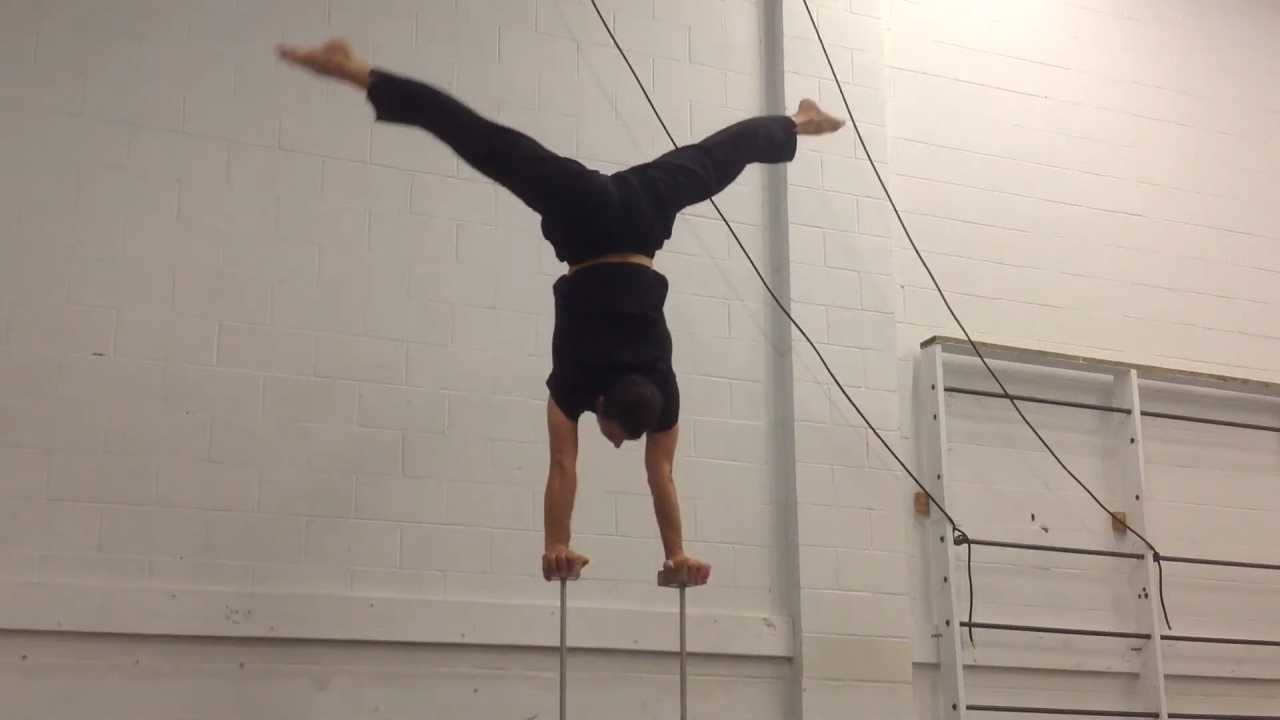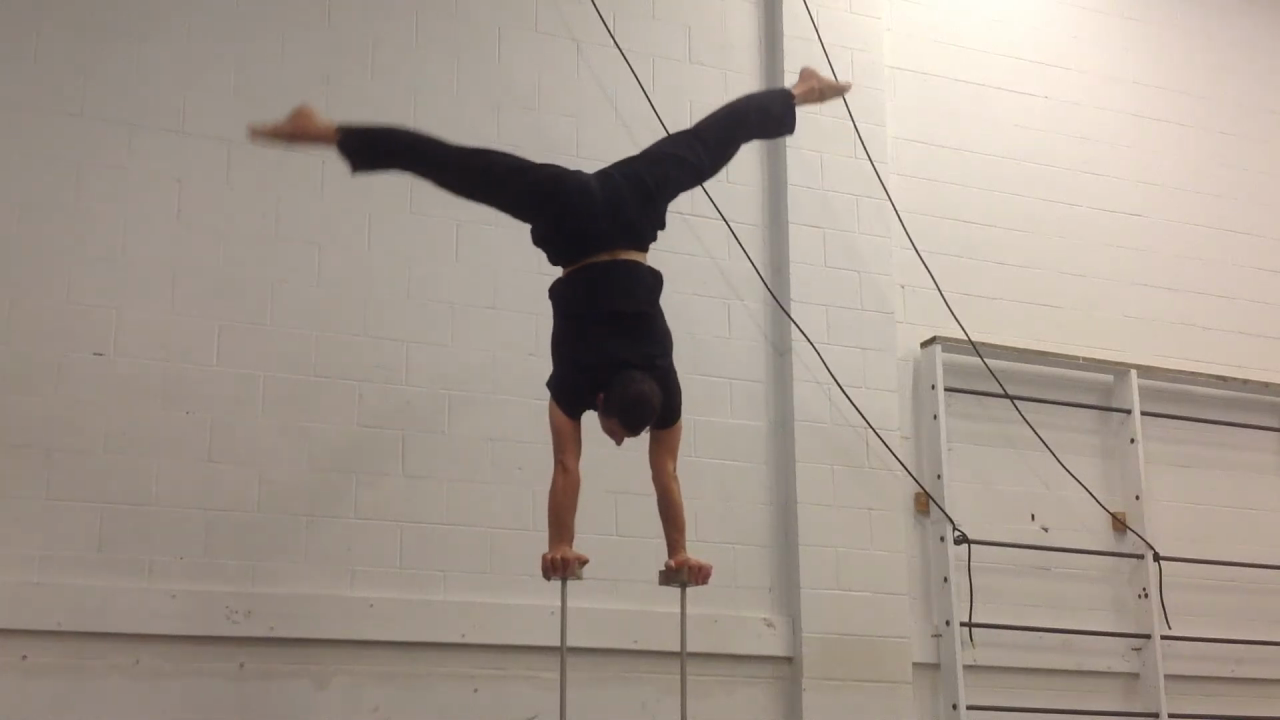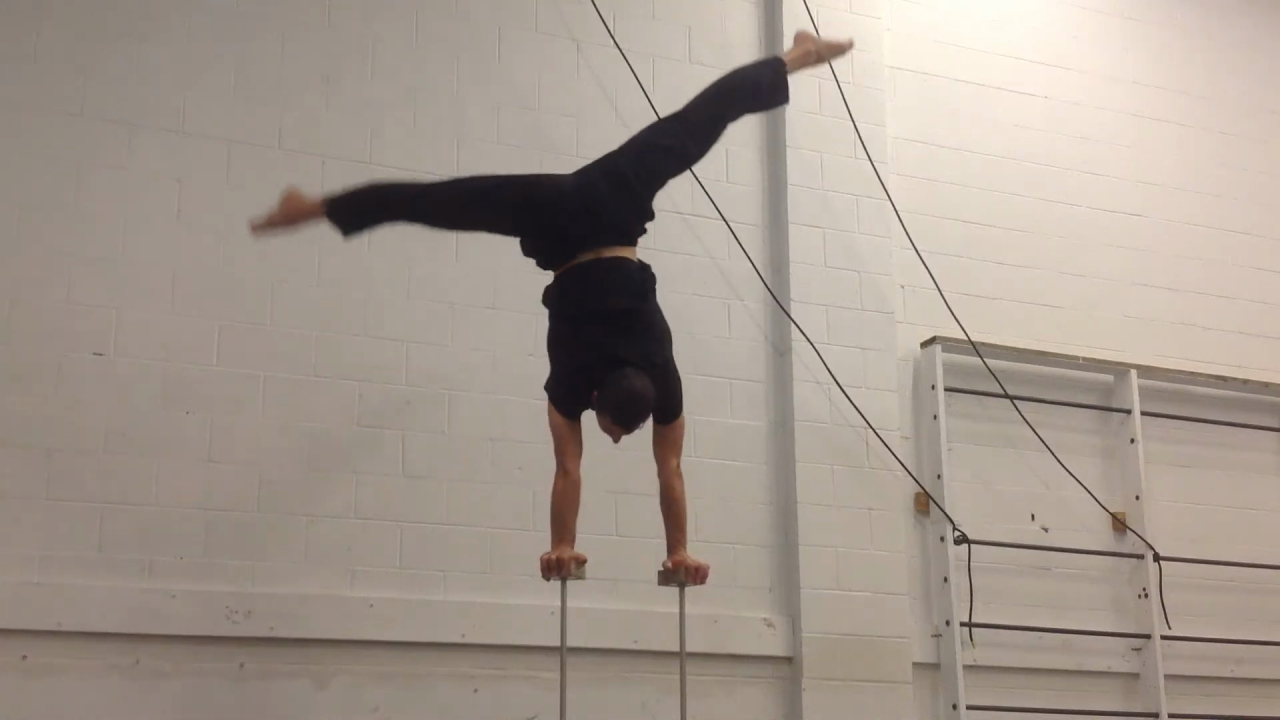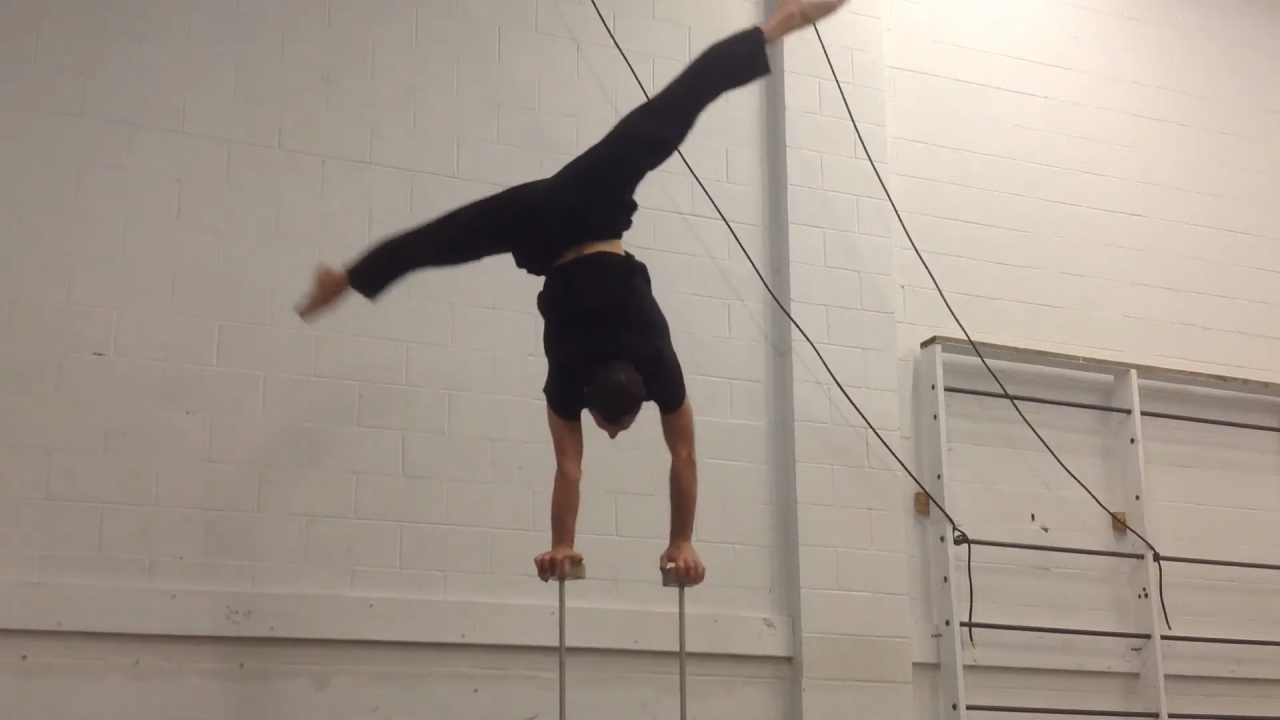
dt=0.2s
person 1, frame 1
left shoulder: (661, 387)
right shoulder: (573, 383)
left elbow: (660, 475)
right elbow: (563, 467)
left wrist: (677, 553)
right wrist: (558, 544)
left hip: (639, 213)
right hip: (589, 215)
left knee: (714, 160)
right knee: (490, 146)
left ankle: (796, 125)
right ankle: (362, 73)
person 1, frame 2
left shoulder: (664, 385)
right shoulder: (574, 383)
left elbow: (665, 474)
right elbow: (567, 469)
left wrist: (679, 553)
right wrist: (561, 545)
left hip: (629, 209)
right hip: (579, 215)
left knee: (706, 144)
right knee: (449, 162)
left ankle: (796, 93)
right ankle: (328, 131)
person 1, frame 3
left shoulder: (663, 381)
right shoulder: (570, 383)
left elbow: (669, 469)
right elbow: (568, 469)
left wrist: (680, 551)
right wrist: (562, 545)
left hip: (613, 209)
right hip: (563, 216)
left knee: (694, 127)
right knee: (429, 202)
left ankle: (790, 60)
right ankle: (319, 206)
person 1, frame 4
left shoulder: (650, 369)
right shoulder: (566, 383)
left elbow: (683, 457)
right elbow: (568, 466)
left wrist: (682, 541)
right wrist: (560, 544)
left hip: (591, 202)
right hip: (545, 218)
left knee: (673, 110)
right knee: (434, 247)
right ankle: (345, 278)
